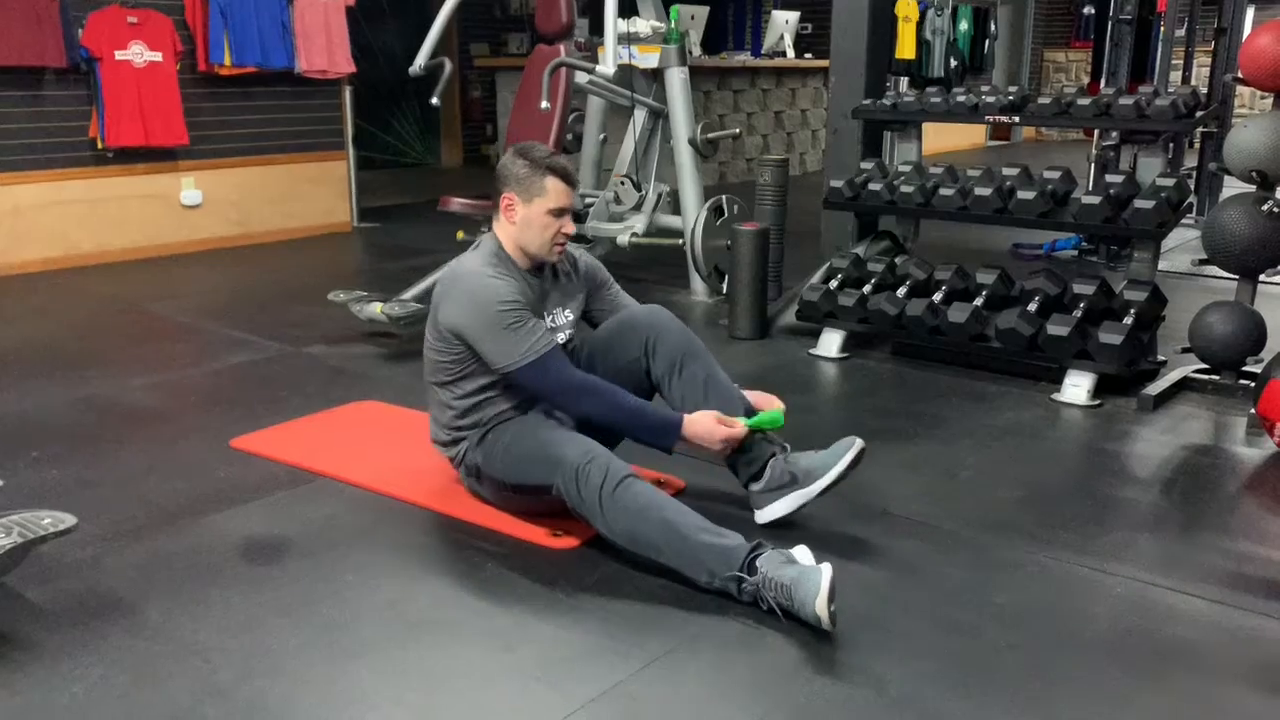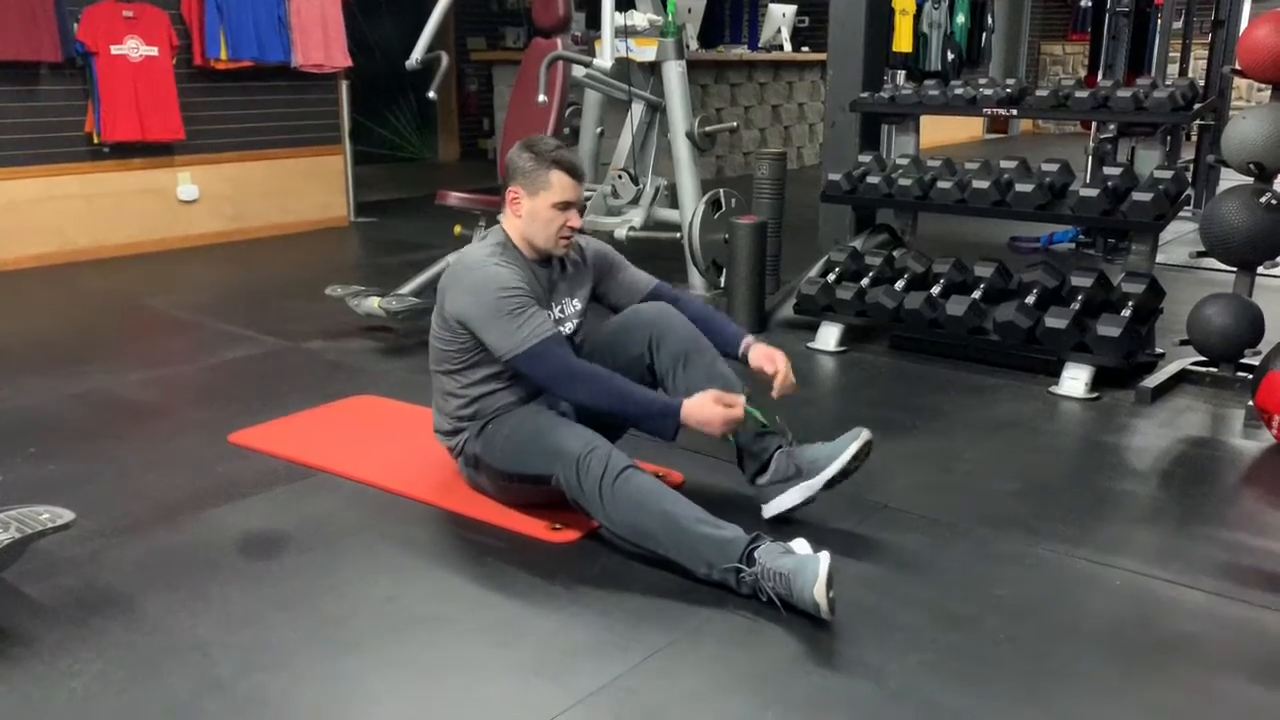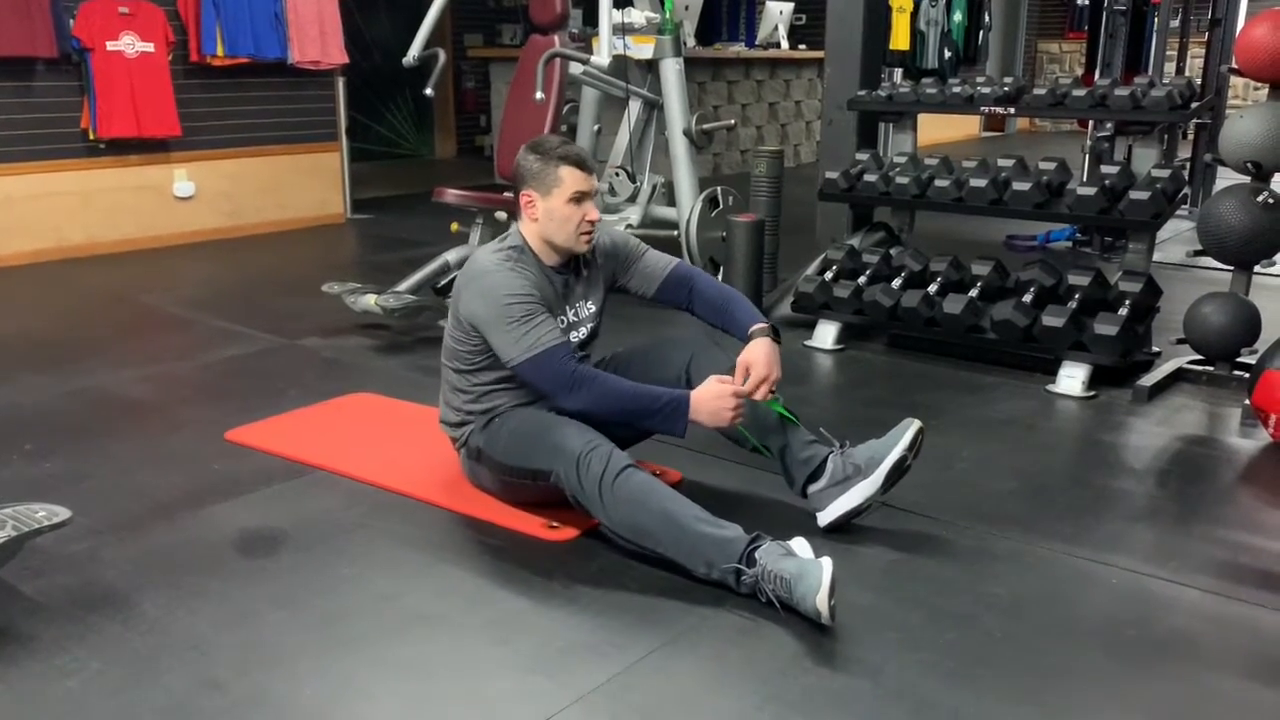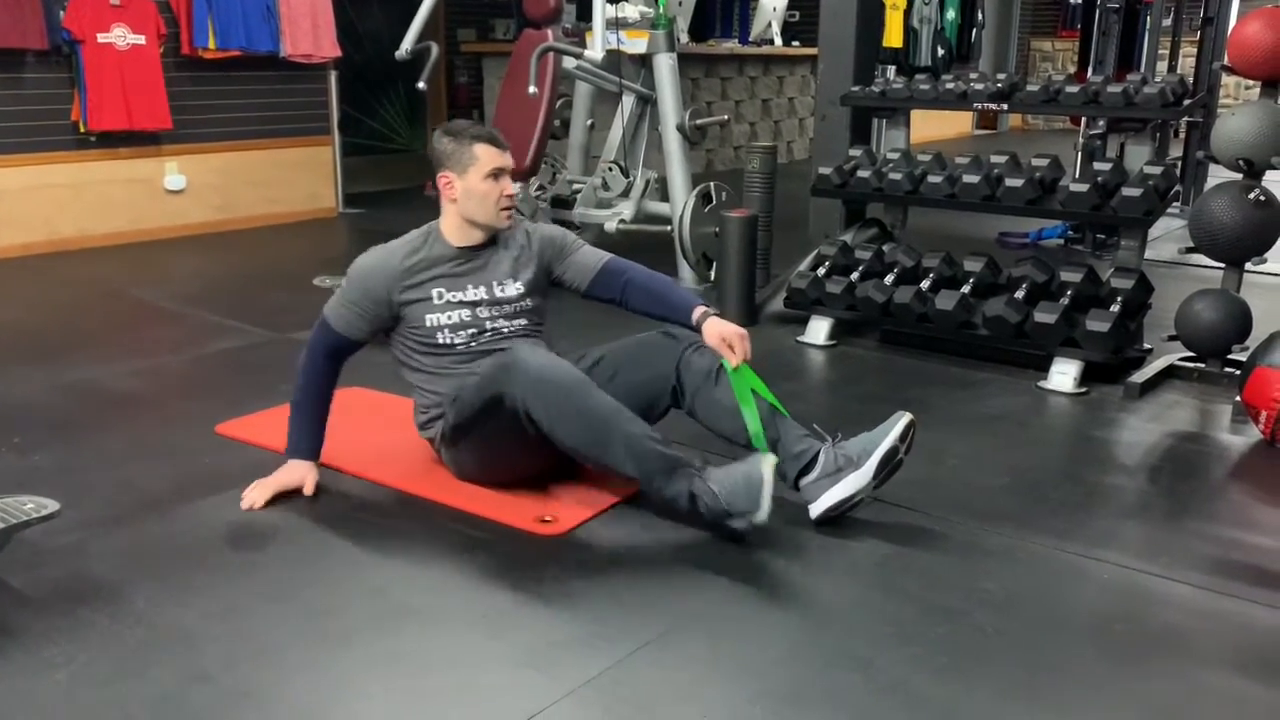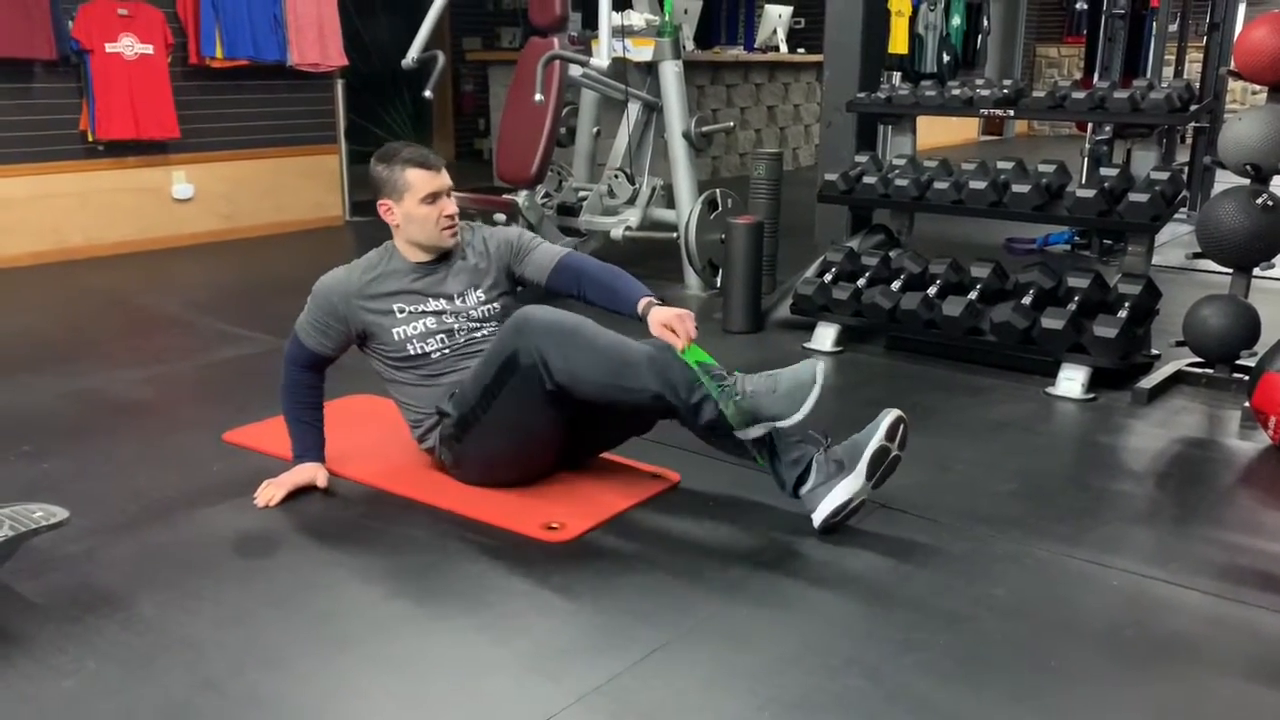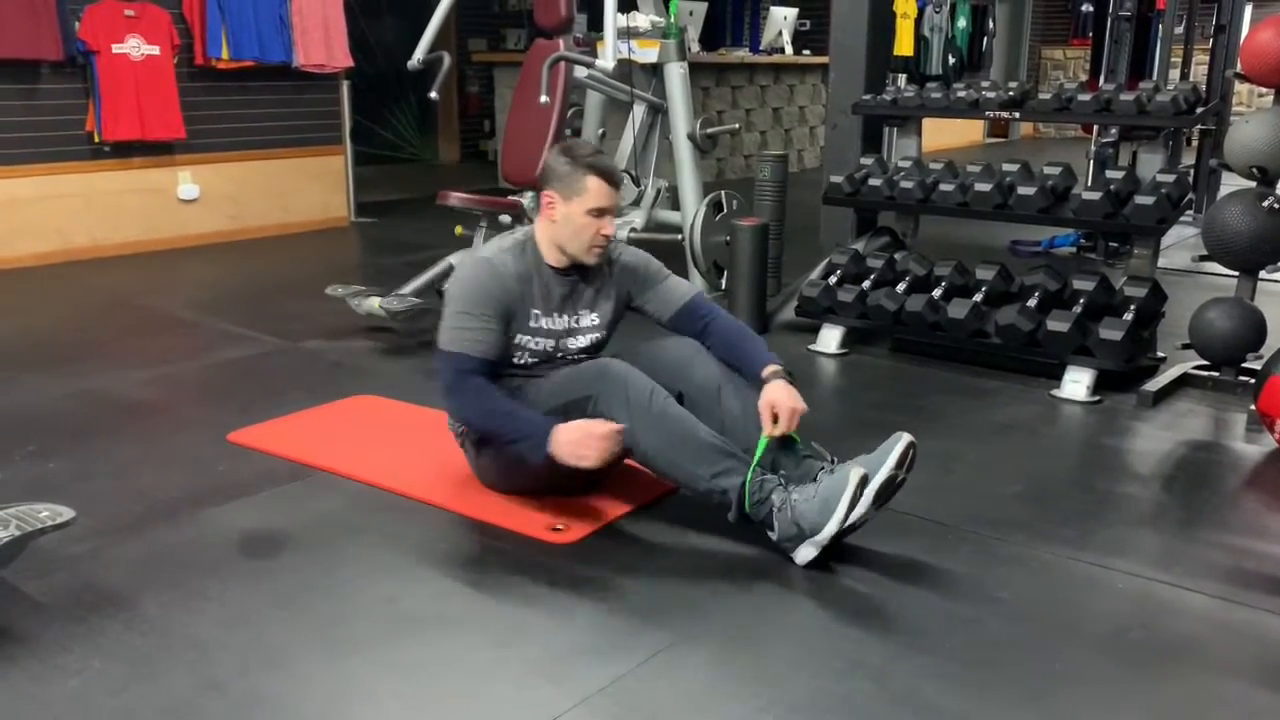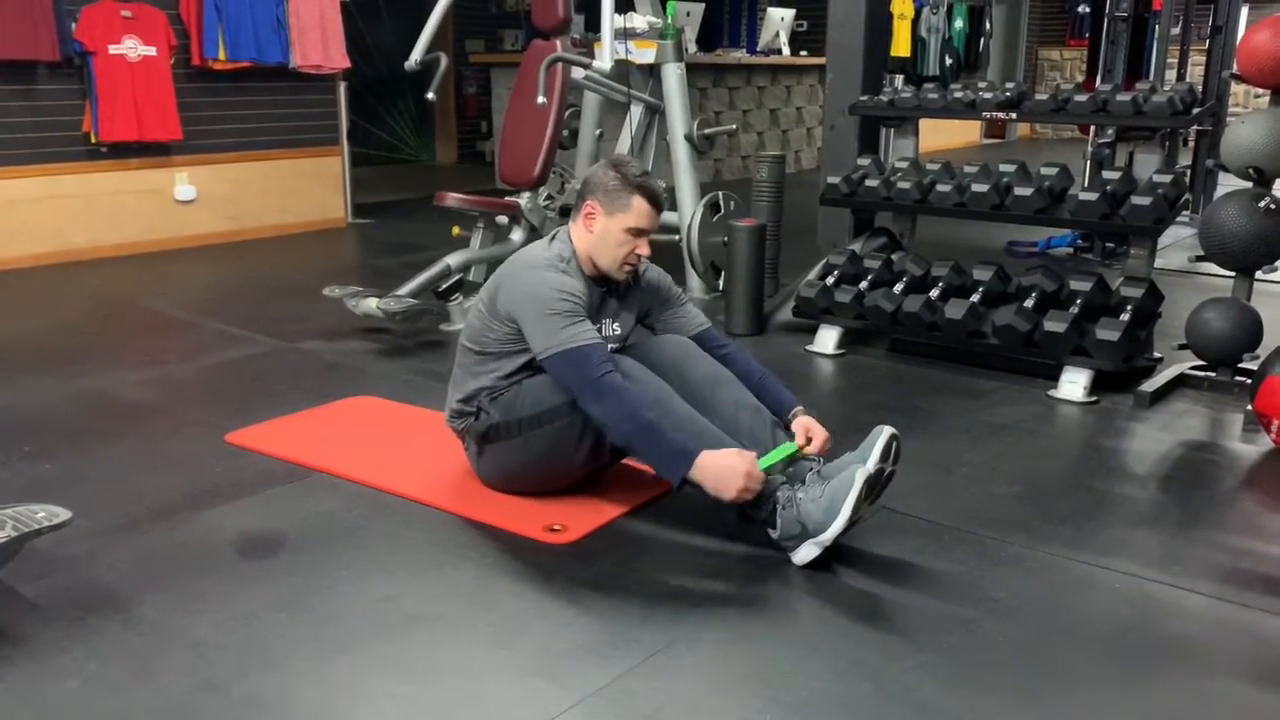
dt=0.7s
person 1, frame 1
left shoulder: (570, 264)
right shoulder: (479, 288)
left elbow: (646, 341)
right elbow: (569, 390)
left wrist: (734, 397)
right wrist: (681, 428)
right hip: (494, 440)
left knee: (653, 323)
right knee: (586, 467)
left ankle: (767, 472)
right ankle: (759, 574)
person 1, frame 2
left shoulder: (578, 252)
right shoulder: (482, 276)
left elbow: (667, 299)
right elbow: (568, 378)
left wrist: (748, 345)
right wrist: (678, 412)
left hip: (563, 399)
right hip: (493, 430)
left knee: (658, 321)
right knee: (588, 458)
left ankle: (776, 467)
right ankle: (758, 564)
person 1, frame 3
left shoulder: (600, 247)
right shoulder: (497, 280)
left elbow: (691, 285)
right elbow: (569, 386)
left wrist: (760, 333)
right wrist: (688, 407)
left hip: (572, 398)
right hip: (499, 426)
left knee: (695, 353)
right knee: (588, 457)
left ankle: (824, 474)
right ankle: (757, 565)
person 1, frame 4
left shoulder: (537, 241)
right shoulder: (389, 269)
left elbow: (621, 279)
right elbow: (324, 353)
left wrist: (702, 316)
right wrist: (302, 456)
left hip: (546, 404)
right hip: (473, 434)
left knee: (681, 351)
right knee: (530, 368)
left ankle: (814, 468)
right ankle: (701, 492)
person 1, frame 5
left shoulder: (496, 245)
right shoulder: (349, 290)
left elbow: (578, 272)
right elbow: (302, 365)
left wrist: (647, 305)
right wrist: (309, 457)
left hip: (551, 415)
right hip: (474, 440)
left knee: (666, 359)
right knee: (537, 325)
left ankle: (812, 475)
right ankle: (730, 405)
person 1, frame 6
left shoulder: (619, 264)
right shoulder: (490, 273)
left elbow: (705, 320)
right elbow: (462, 390)
left wrist: (771, 378)
right wrist: (550, 436)
left hip: (584, 410)
right hip: (506, 443)
left knee: (680, 358)
right knee: (614, 384)
left ankle: (817, 477)
right ankle: (778, 509)
person 1, frame 7
left shoulder: (639, 279)
right shoulder: (541, 280)
left elbow: (716, 351)
right elbow: (598, 390)
left wrist: (794, 412)
right wrist: (697, 464)
left hip: (574, 431)
right hip: (501, 437)
left knee: (673, 354)
right knee: (621, 379)
left ankle: (806, 477)
right ankle: (781, 509)
